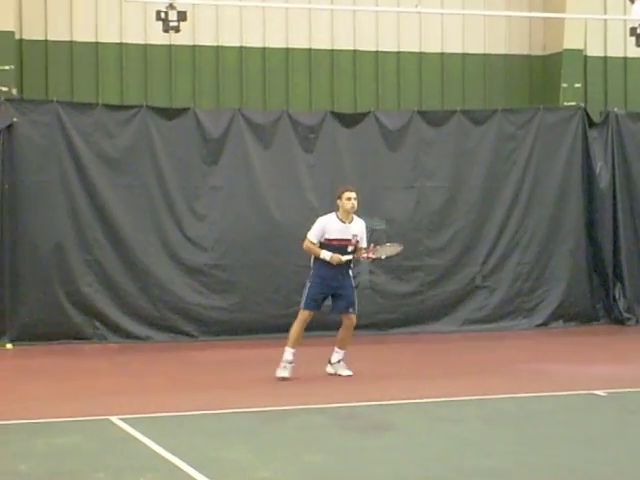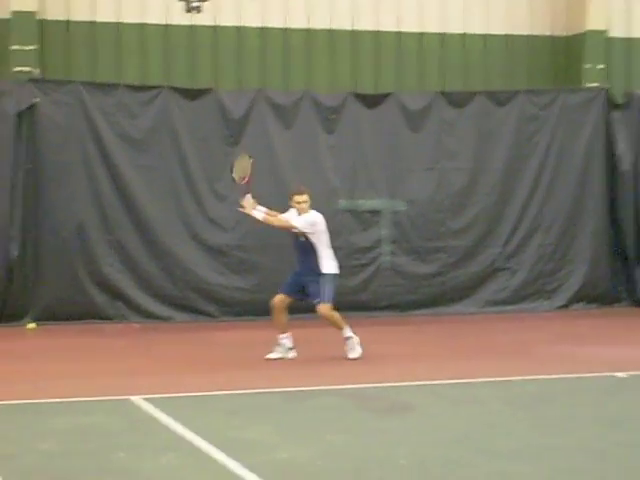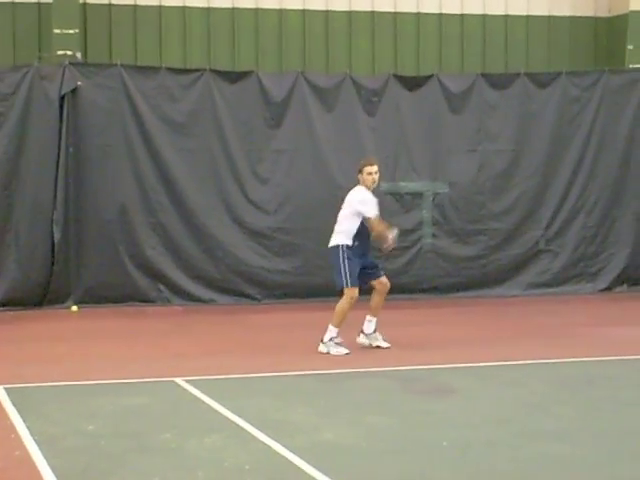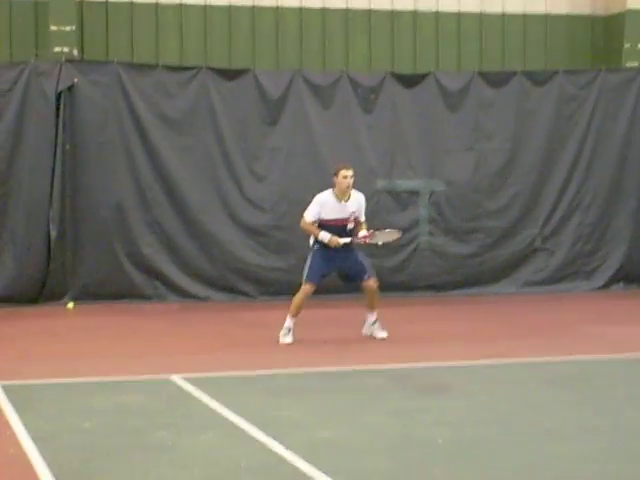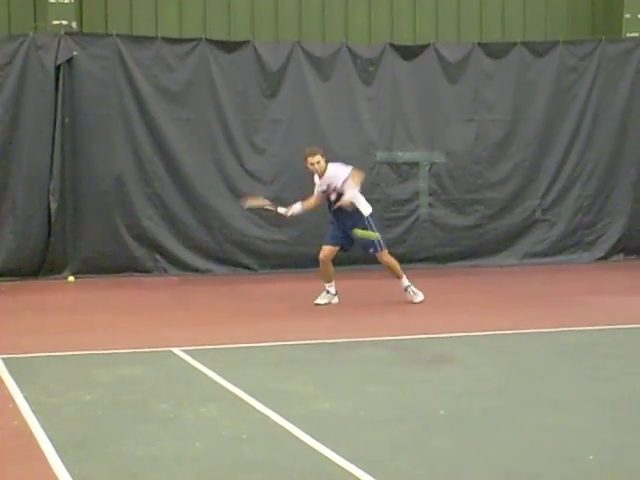
dt=1s
person 1, frame 1
left shoulder: (360, 224)
right shoulder: (324, 221)
left elbow: (360, 251)
right elbow: (307, 245)
left wrist: (365, 256)
right wrist: (327, 256)
left hip: (344, 278)
right hip: (320, 276)
left knee: (350, 321)
right knee: (303, 317)
left ankle: (335, 362)
right ankle: (287, 361)
person 1, frame 2
left shoulder: (313, 218)
right shoulder: (293, 213)
left elbow: (282, 224)
right elbow: (280, 218)
left wrist: (255, 213)
right wrist: (256, 206)
left hip: (322, 272)
right hip: (304, 270)
left knee: (324, 310)
right knee: (277, 303)
left ankle: (350, 337)
right ankle: (285, 347)
person 1, frame 3
left shoulder: (363, 195)
right shoulder: (365, 197)
right elbow: (378, 228)
left wrist: (383, 234)
right wrist: (390, 235)
left hip: (358, 250)
right hip: (343, 249)
left knee: (383, 285)
right knee: (351, 295)
left ankle: (368, 333)
right ankle: (328, 340)
person 1, frame 4
left shoulder: (359, 199)
right shoulder: (321, 200)
left elbow: (360, 223)
right elbow: (305, 224)
left wrist: (362, 233)
right wrist: (326, 237)
left hip: (349, 248)
right hip: (323, 248)
left knee: (372, 286)
right knee: (306, 291)
left ankle: (371, 323)
right ankle: (287, 328)
person 1, frame 5
left shoulder: (337, 169)
right shoulder: (318, 178)
left elbow: (357, 176)
right elbow: (316, 200)
left wrist: (349, 194)
right wrist: (298, 207)
left hip: (361, 218)
right hip: (340, 222)
left knee: (384, 259)
right knee: (324, 256)
left ankle: (407, 286)
right ankle: (330, 292)
